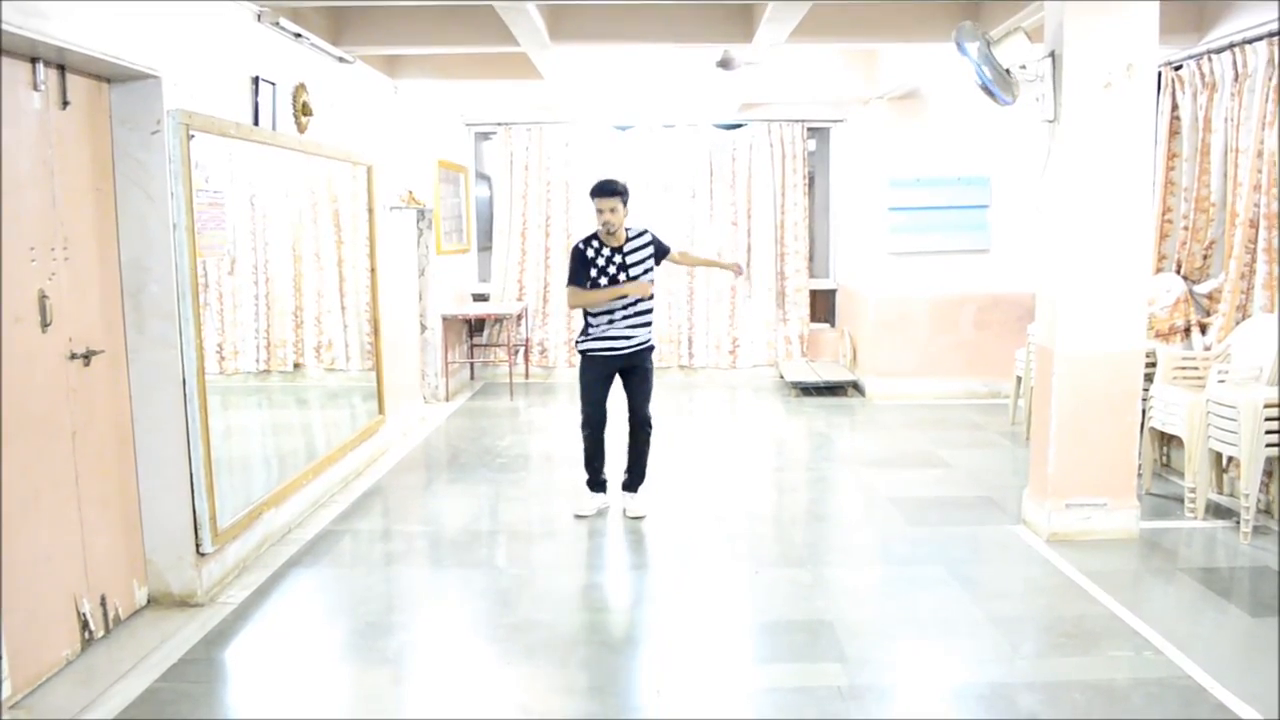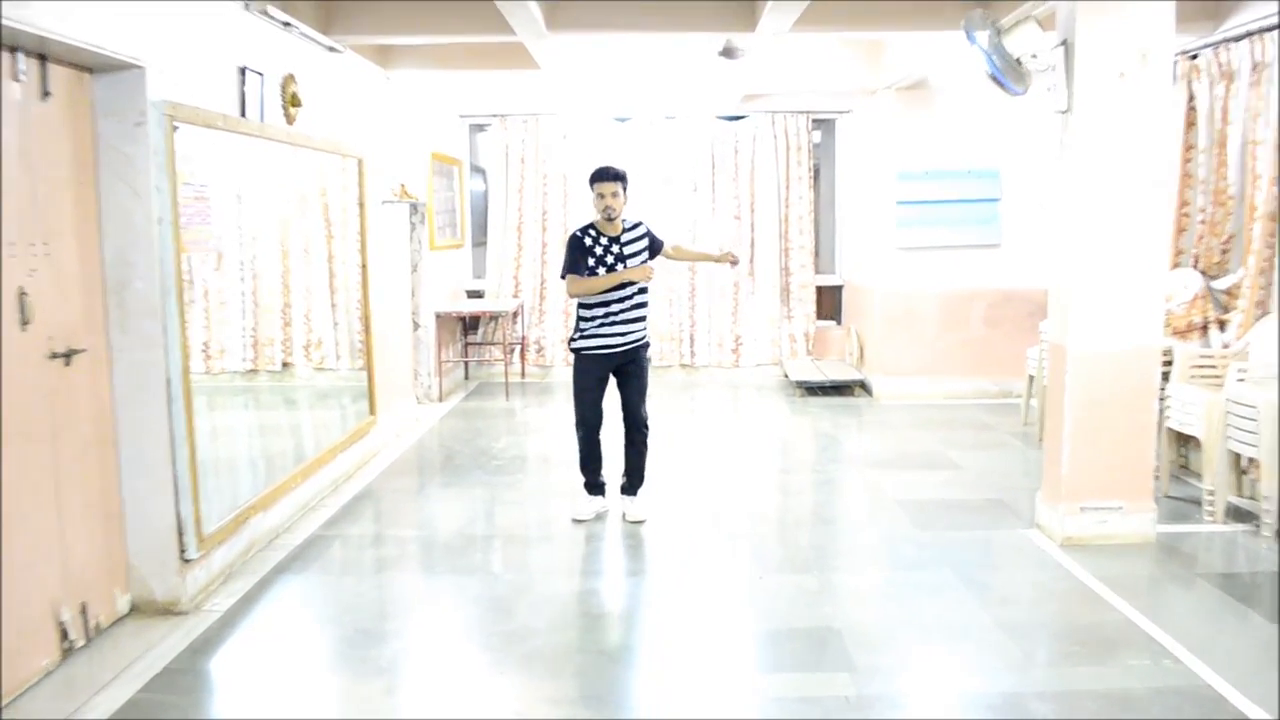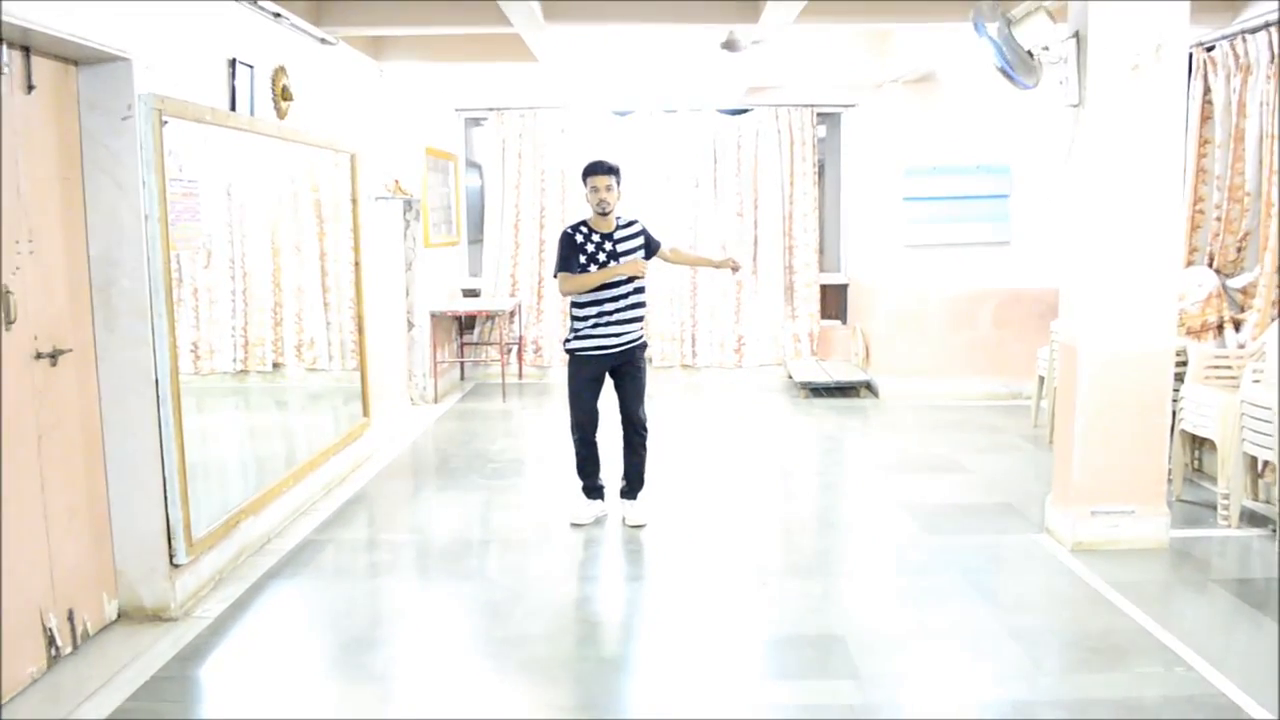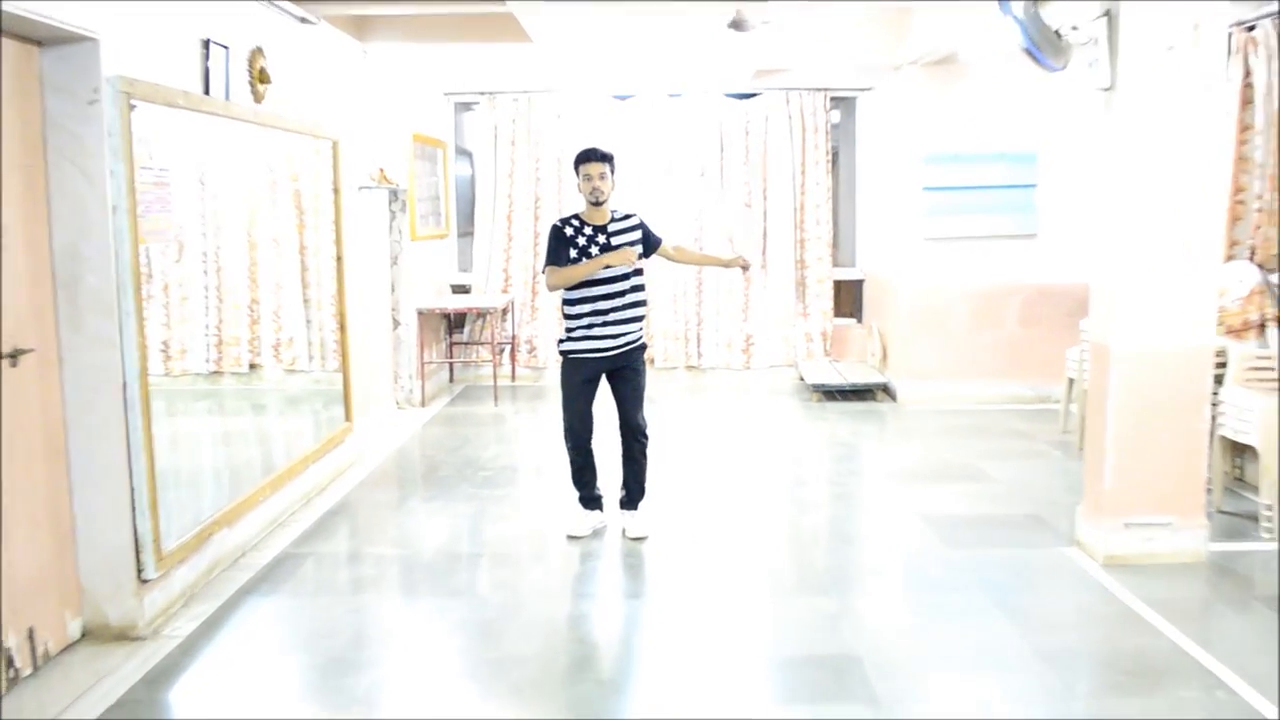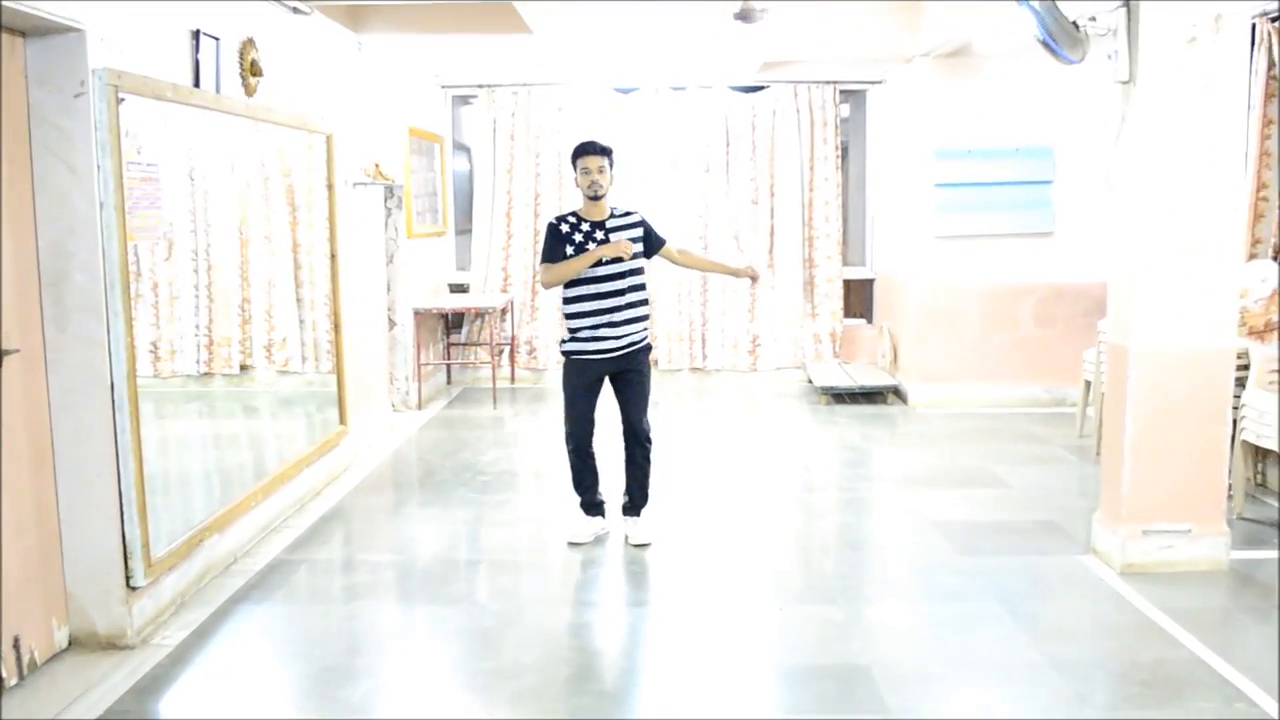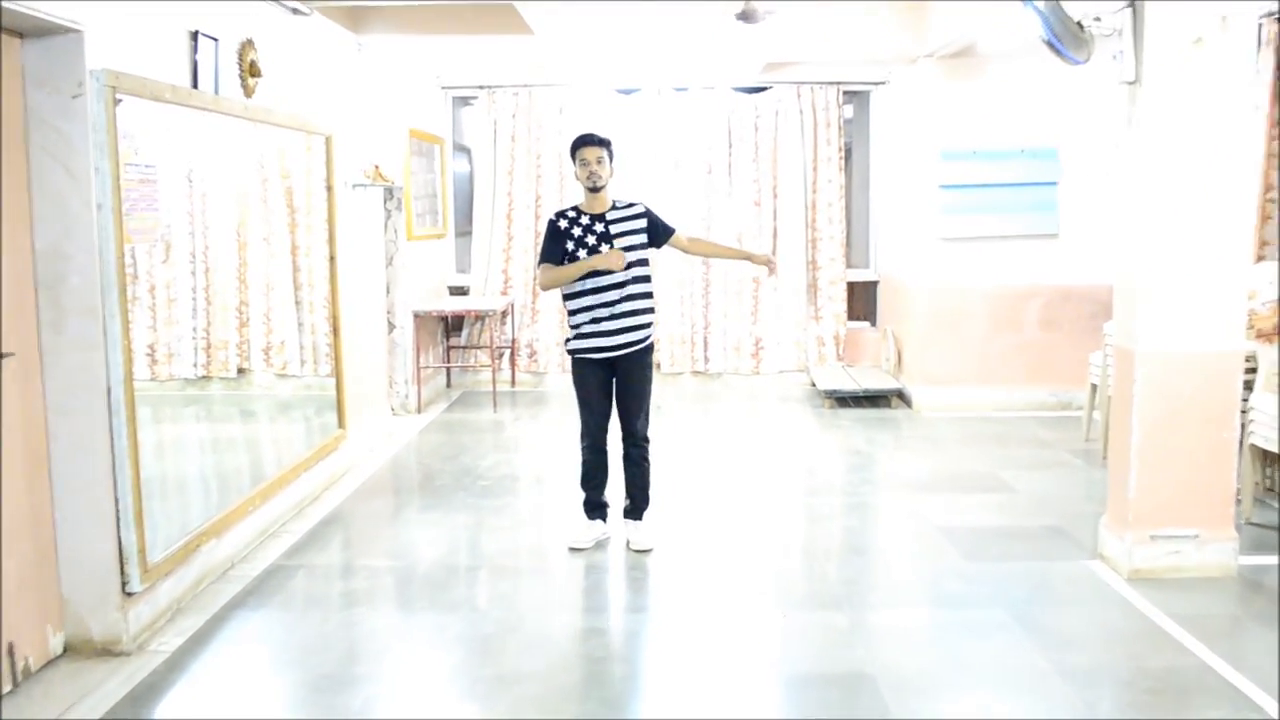
dt=0.3s
person 1, frame 1
left shoulder: (644, 239)
right shoulder: (583, 251)
left elbow: (677, 255)
right elbow: (574, 300)
right wrist: (624, 290)
left hip: (638, 349)
right hip: (597, 351)
left knee: (640, 420)
right knee: (592, 422)
person 1, frame 2
left shoulder: (639, 231)
right shoulder: (580, 239)
left elbow: (670, 251)
right elbow: (573, 288)
left wrist: (715, 257)
right wrist: (626, 274)
left hip: (633, 347)
right hip: (591, 349)
left knee: (637, 421)
right knee: (587, 423)
left ankle: (631, 494)
right ankle: (594, 493)
person 1, frame 3
left shoulder: (635, 230)
right shoulder: (573, 237)
left elbow: (667, 253)
right elbow: (565, 286)
left wrist: (716, 263)
right wrist: (617, 269)
left hip: (630, 347)
right hip: (586, 350)
left knee: (635, 423)
right knee: (583, 426)
left ankle: (631, 497)
right ankle: (592, 497)
person 1, frame 4
left shoulder: (632, 224)
right shoulder: (563, 230)
left elbow: (671, 251)
right elbow: (553, 280)
left wrist: (724, 261)
right wrist: (606, 259)
left hip: (627, 348)
right hip: (581, 351)
left knee: (634, 429)
right knee: (576, 432)
left ankle: (631, 508)
right ankle: (590, 508)
person 1, frame 5
left shoulder: (634, 223)
right shoulder: (561, 227)
left elbow: (676, 255)
right elbow: (547, 278)
left wrist: (733, 270)
right wrist: (601, 252)
left hip: (632, 349)
right hip: (583, 354)
left knee: (638, 432)
right knee: (578, 436)
left ankle: (634, 514)
right ankle: (592, 514)
person 1, frame 6
left shoulder: (637, 215)
right shoulder: (561, 223)
left elbow: (687, 244)
right elbow: (545, 280)
left wrist: (750, 256)
right wrist: (595, 261)
left hip: (634, 345)
right hip: (588, 349)
left knee: (636, 434)
right knee: (592, 436)
left ankle: (635, 518)
right ankle: (595, 518)
